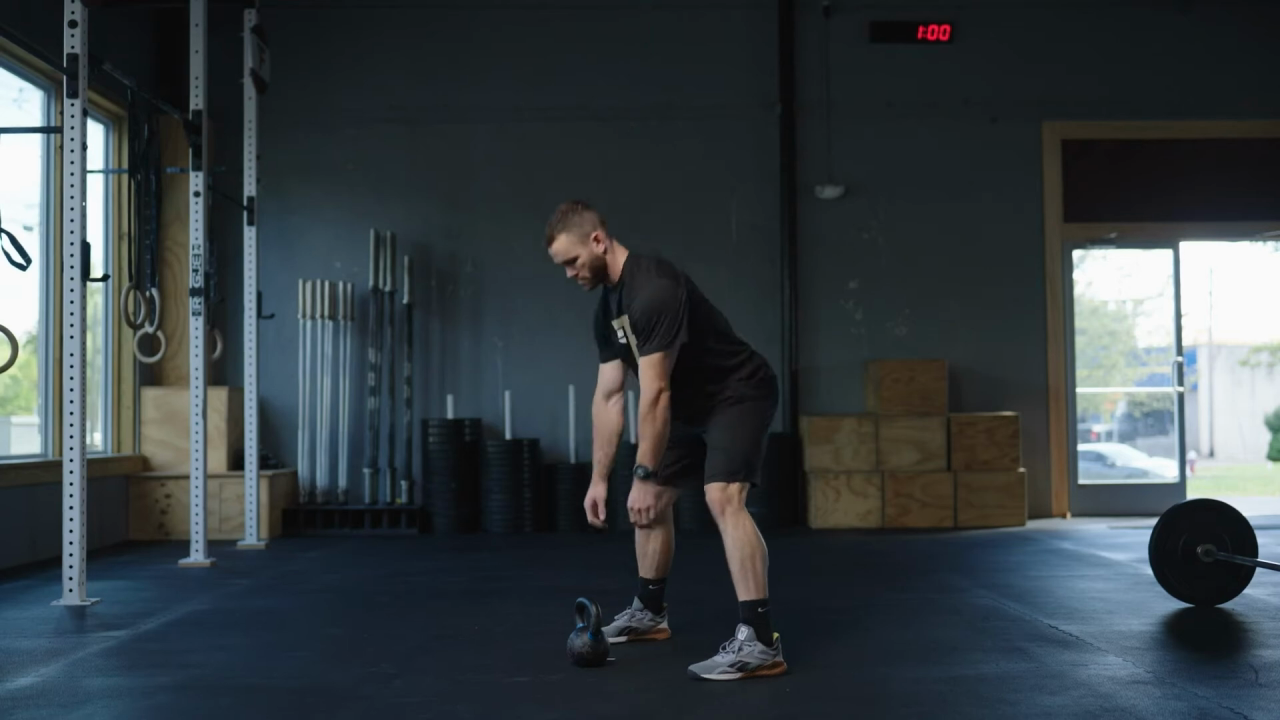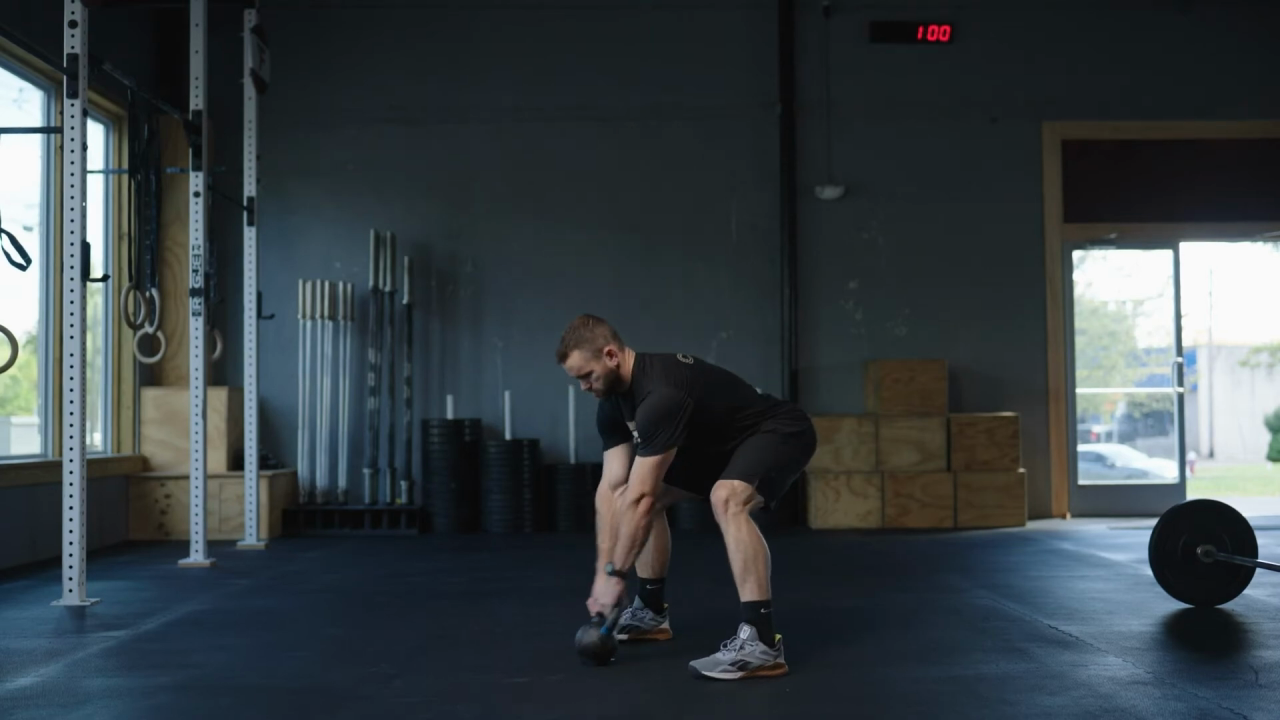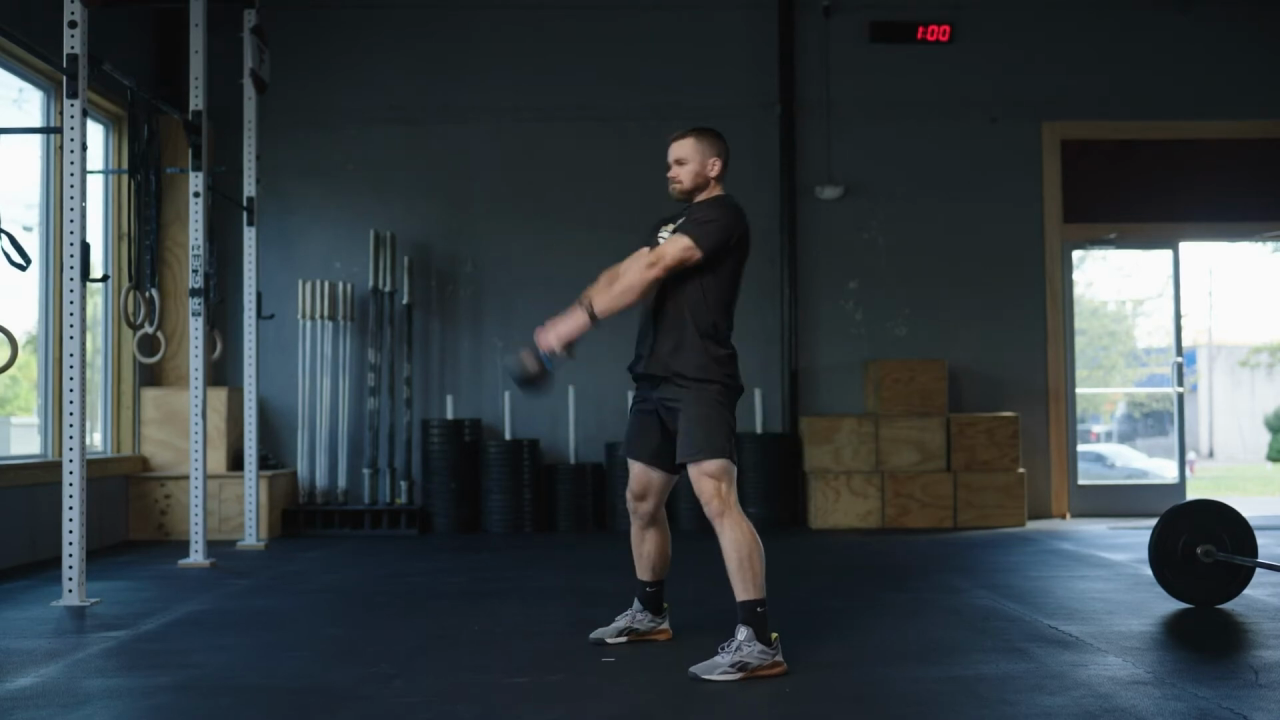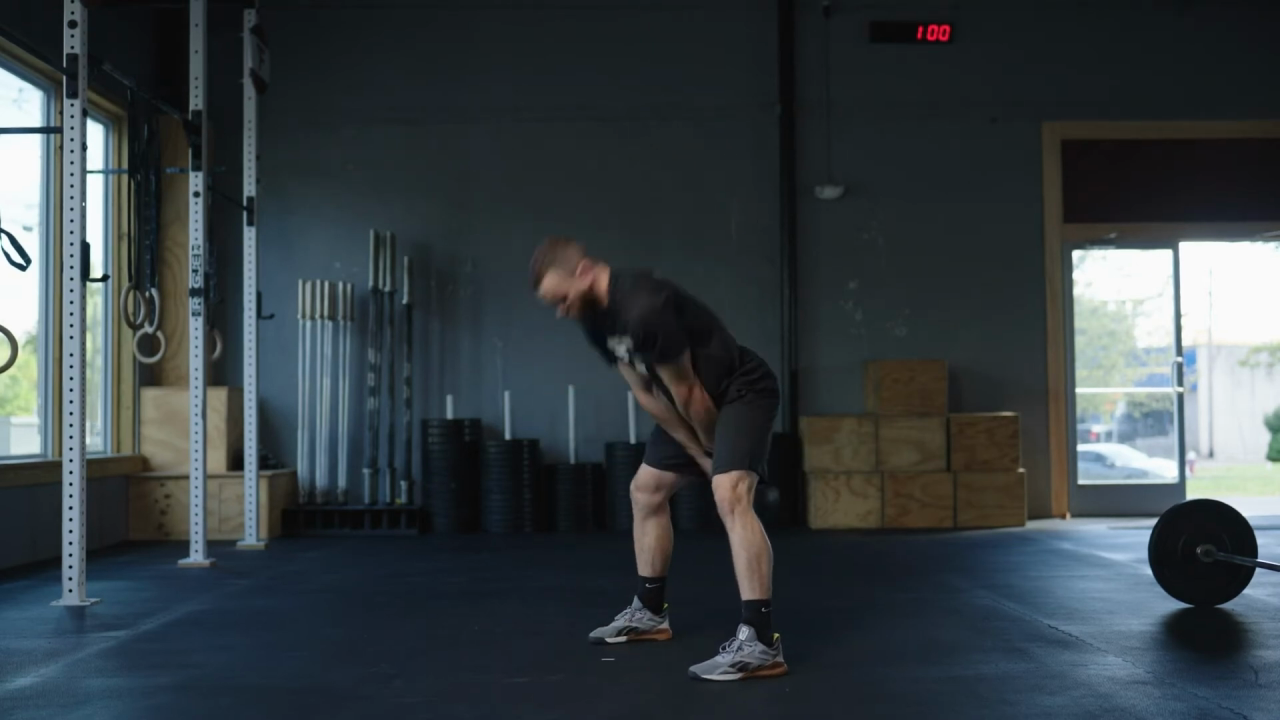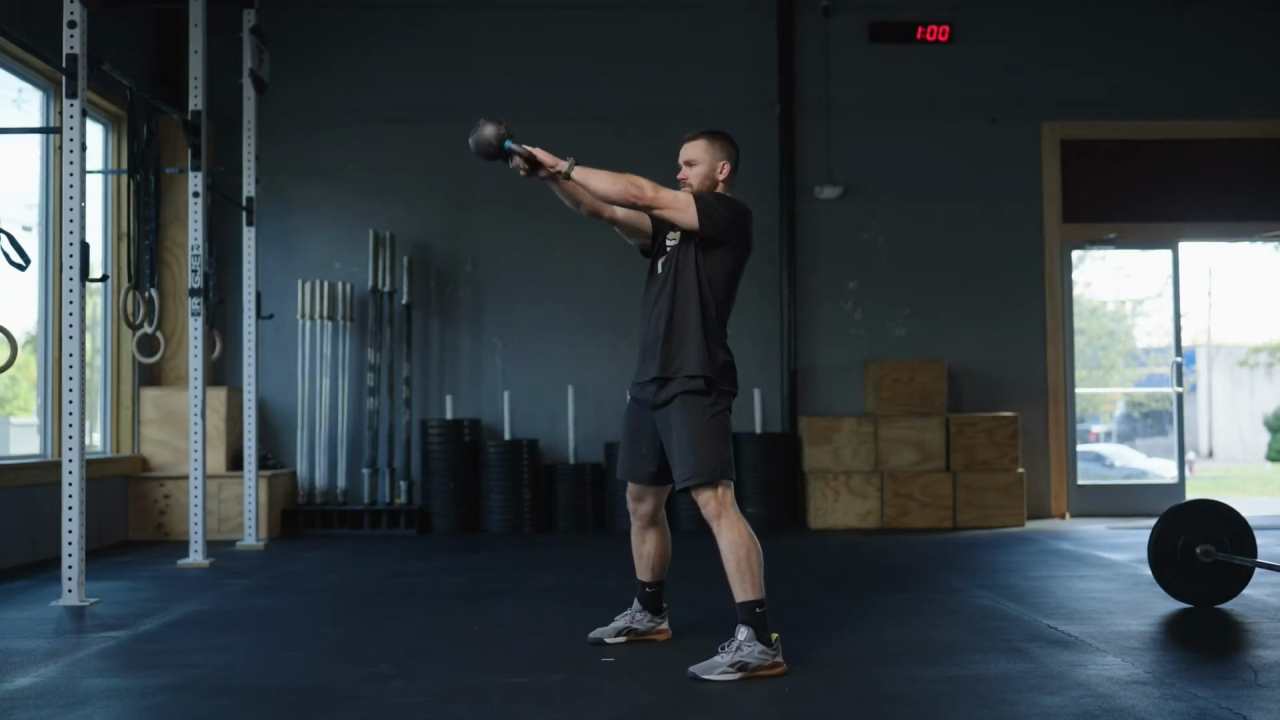
dt=1s
person 1, frame 1
left shoulder: (655, 288)
right shoulder: (607, 307)
left elbow: (654, 392)
right elbow: (608, 396)
left wrist: (644, 477)
right wrist: (599, 478)
left hip: (738, 394)
right hip: (689, 405)
left knee: (722, 499)
right knee: (652, 507)
left ankle: (759, 640)
right ankle: (650, 611)
person 1, frame 2
left shoulder: (662, 394)
right shoulder: (613, 404)
left elbow: (639, 497)
right elbow: (612, 488)
left wrist: (615, 574)
right wrist: (602, 570)
left hip: (781, 431)
left knee: (725, 498)
right knee: (648, 496)
left ankle: (761, 642)
right ankle: (651, 612)
person 1, frame 3
left shoulder: (722, 215)
right shoulder: (675, 224)
left elbow: (652, 270)
right elbow: (619, 275)
left wrist: (581, 316)
right wrist: (573, 316)
left hip: (699, 381)
right hip: (652, 383)
left knee: (715, 499)
right knee: (642, 500)
left ankle: (759, 641)
right ankle: (649, 612)
person 1, frame 4
left shoulder: (643, 310)
right shoulder: (596, 318)
left elbow: (689, 394)
right elbow: (645, 392)
left wrist: (713, 451)
right wrist: (700, 454)
left hip: (741, 391)
right hip: (695, 413)
left knee: (729, 493)
right knee: (644, 490)
left ankle: (760, 642)
right ankle: (650, 610)
person 1, frame 5
left shoulder: (730, 216)
right shoulder: (672, 226)
left elbow: (641, 192)
right elbow: (606, 210)
left wrist: (563, 164)
right wrist: (550, 175)
left hip: (695, 385)
right hip: (649, 384)
left knee: (715, 503)
right knee: (642, 503)
left ankle: (758, 641)
right ankle: (649, 612)
